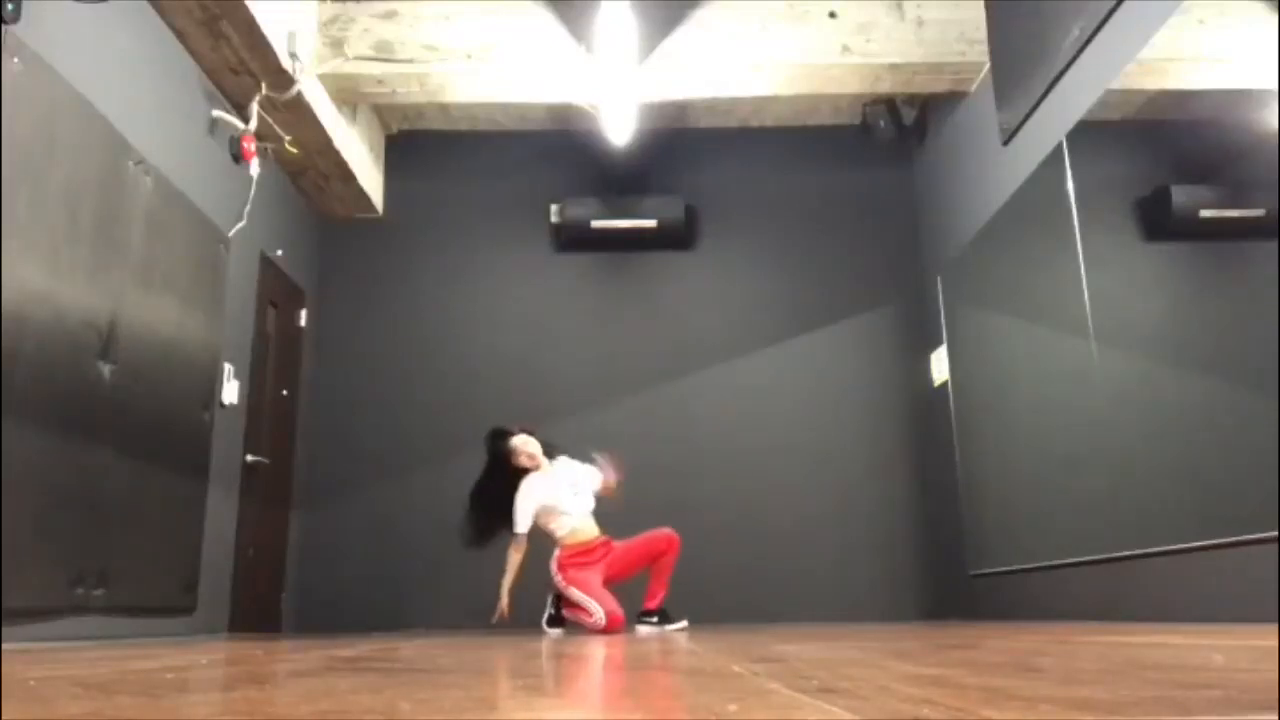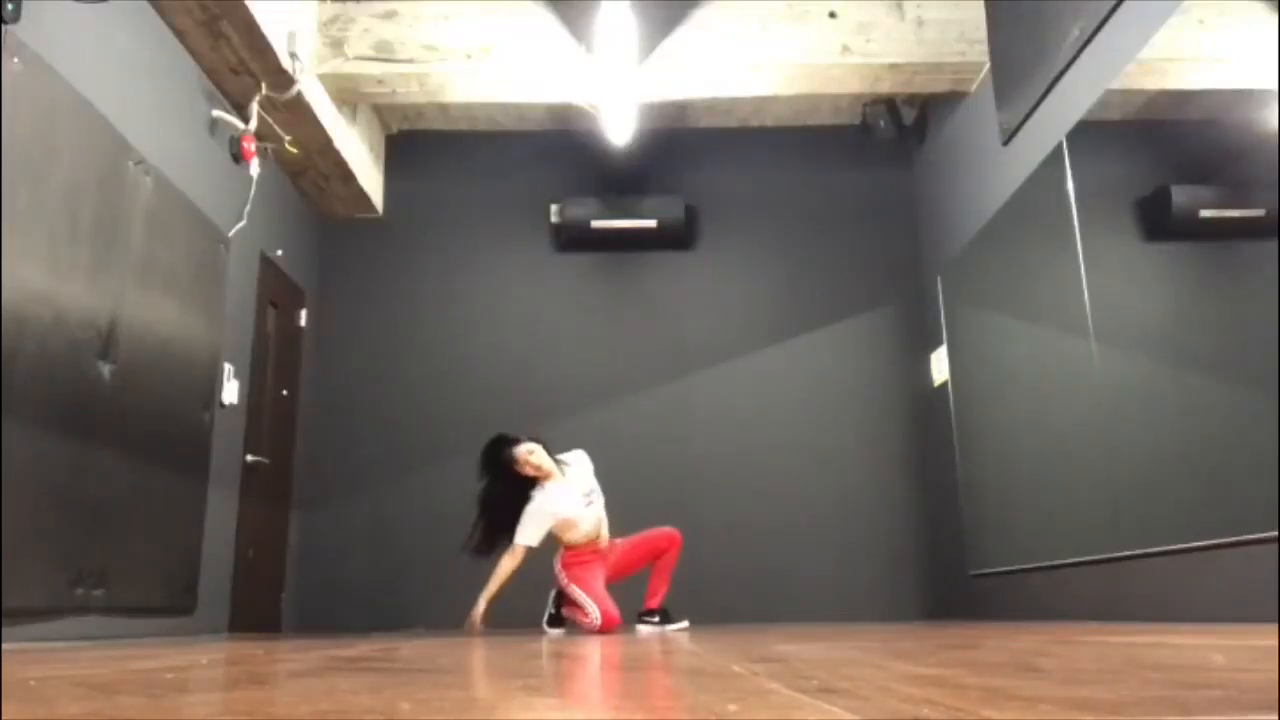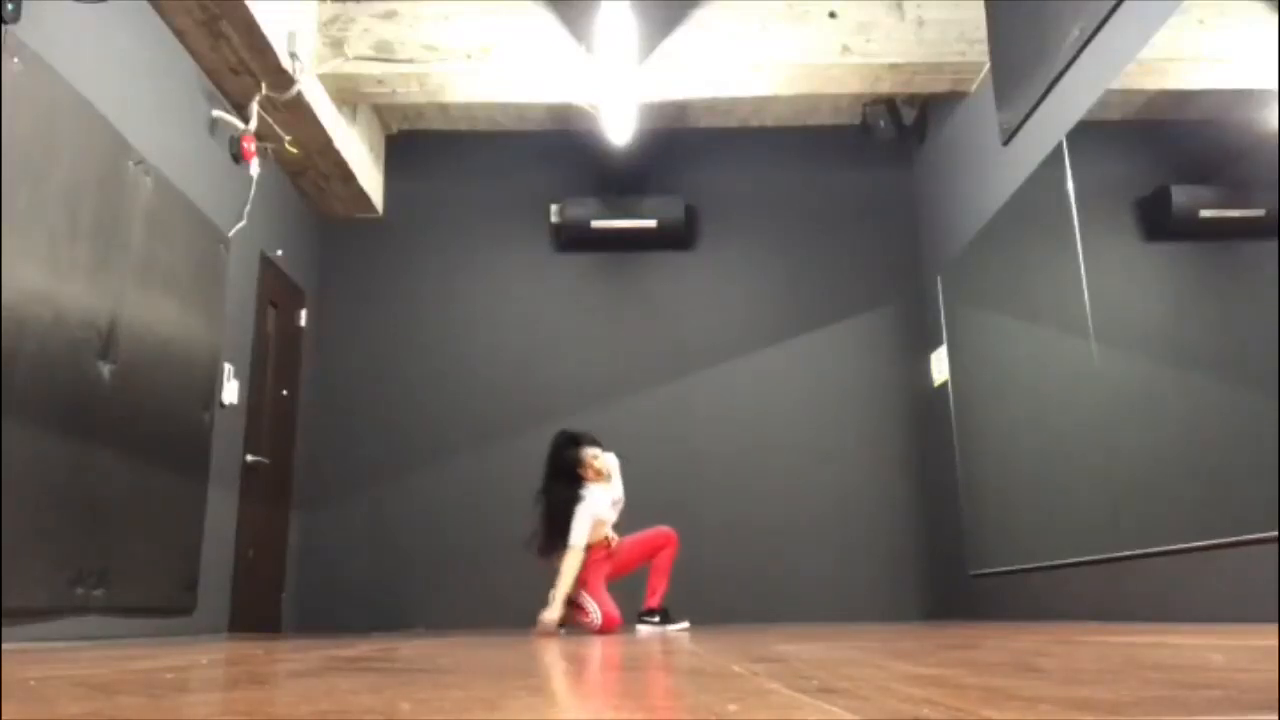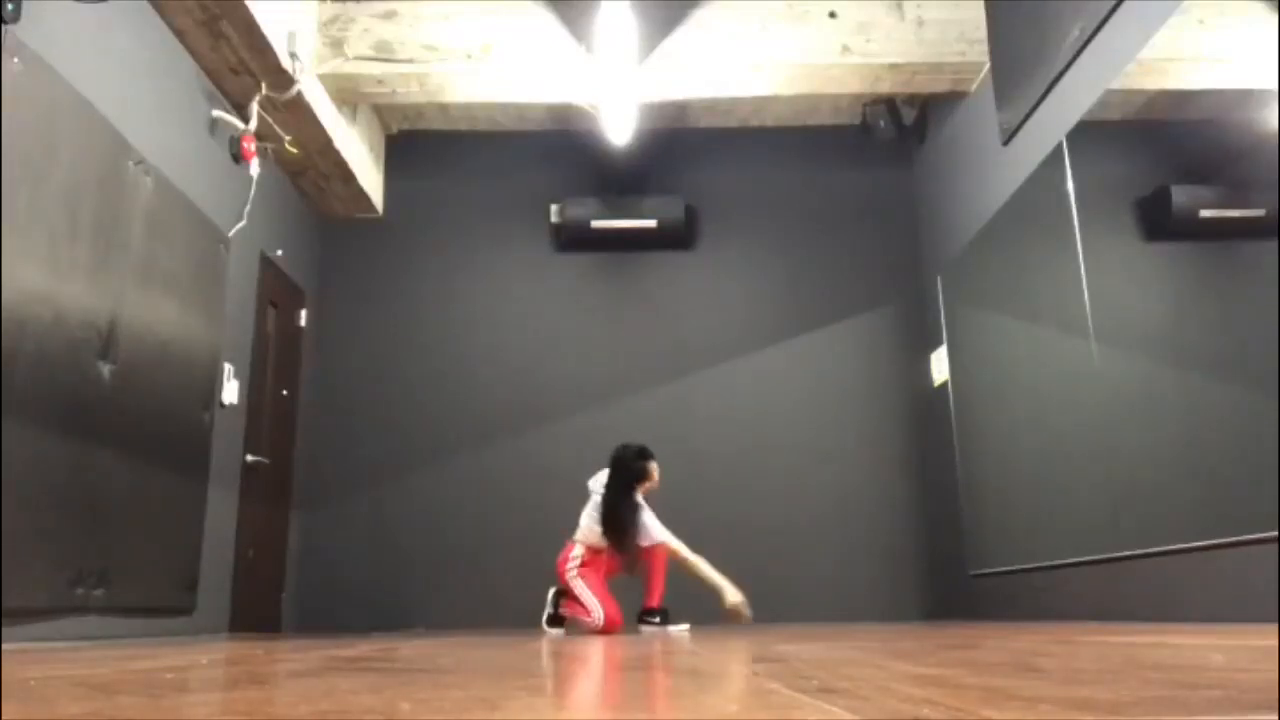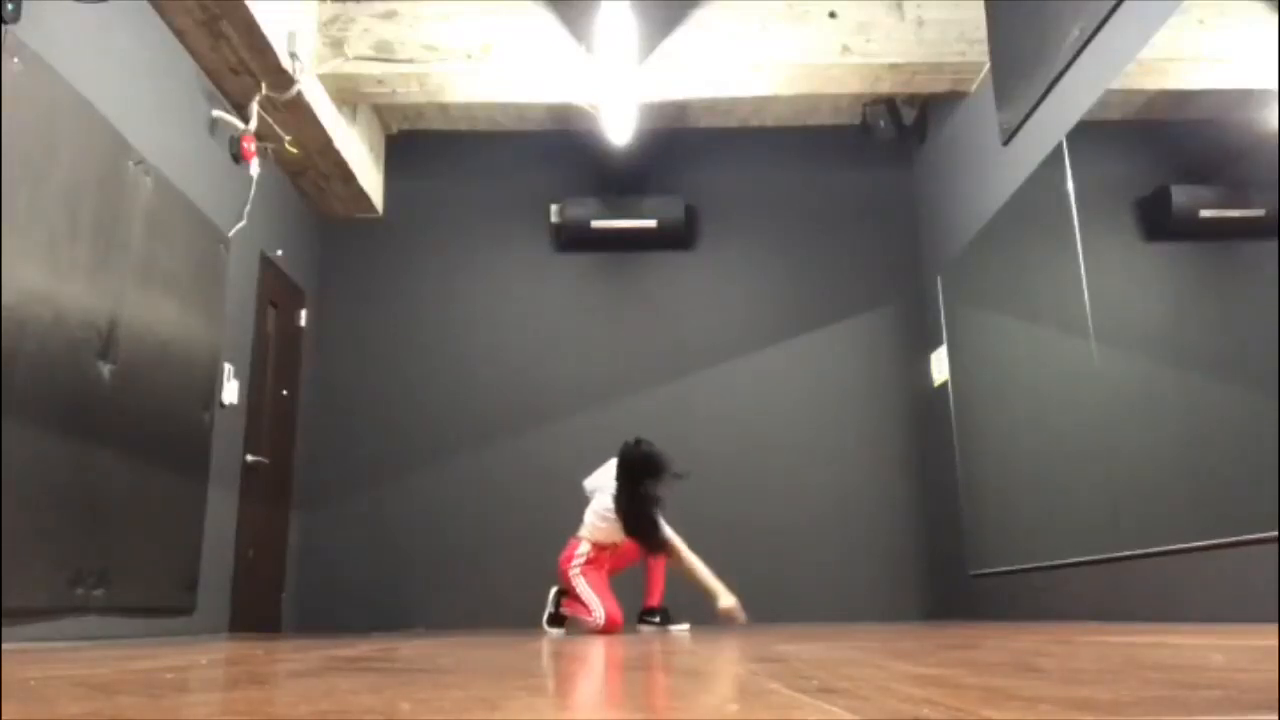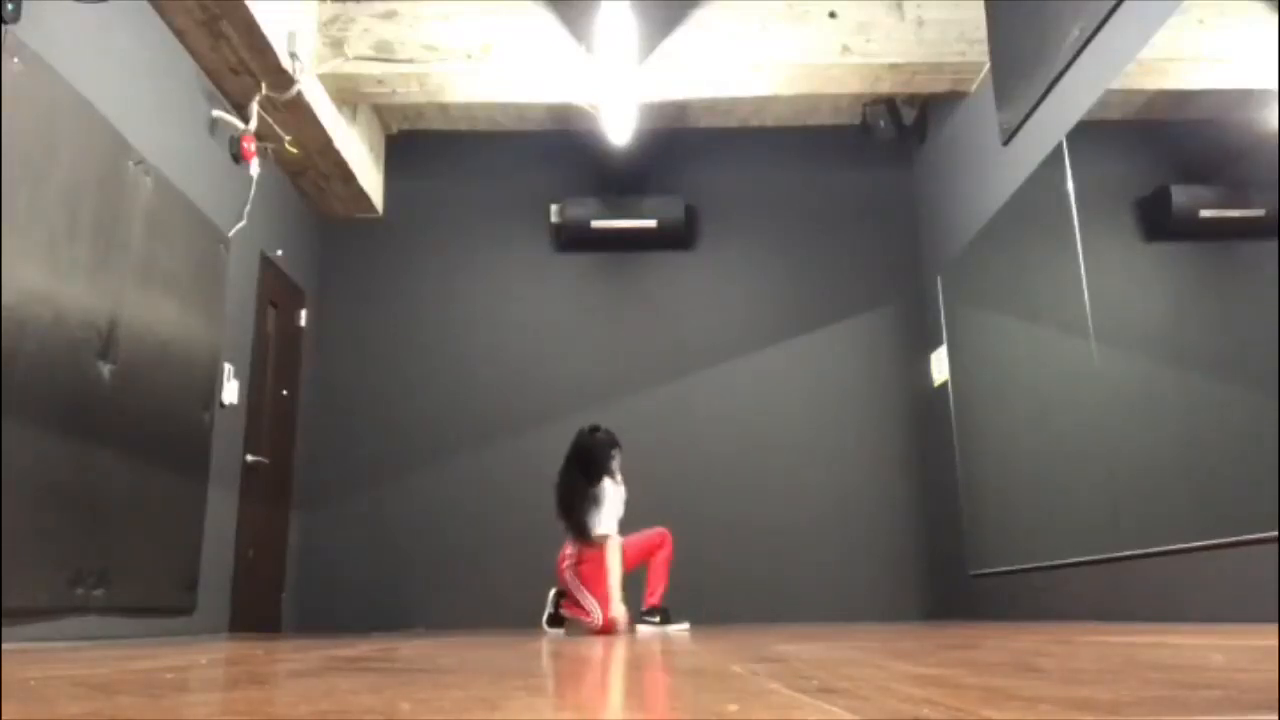
dt=0.4s
person 1, frame 1
left shoulder: (567, 466)
right shoulder: (528, 491)
left elbow: (607, 485)
right elbow: (518, 545)
left wrist: (608, 476)
right wrist: (504, 592)
left hip: (605, 551)
right hip: (573, 565)
left knee: (667, 539)
right knee: (612, 621)
left ankle: (650, 613)
right ankle: (561, 607)
person 1, frame 2
left shoulder: (578, 460)
right shoulder: (540, 504)
right elbow: (514, 554)
left wrist: (604, 525)
right wrist: (482, 601)
left hip: (606, 550)
right hip: (578, 564)
left knee: (670, 538)
right knee: (608, 621)
left ankle: (651, 613)
right ankle: (562, 605)
person 1, frame 3
left shoulder: (611, 462)
right shoulder: (586, 503)
right elbow: (574, 553)
left wrist: (607, 530)
right wrist: (556, 605)
left hip: (607, 550)
right hip: (587, 562)
left knee: (666, 537)
right knee: (608, 622)
left ankle: (650, 614)
right ankle: (570, 603)
person 1, frame 4
right shoulder: (635, 511)
left elbow: (593, 485)
right elbow: (683, 554)
right wrist: (725, 587)
right hip: (577, 564)
left knee: (661, 545)
right knee: (610, 622)
left ankle: (650, 613)
right ankle: (561, 604)
person 1, frame 5
left shoulder: (615, 467)
right shoulder: (639, 507)
left elbow: (589, 486)
right elbow: (680, 552)
right wrist: (720, 592)
right hip: (581, 561)
left knee: (657, 541)
right knee: (611, 622)
left ankle: (651, 612)
right ankle: (562, 603)
person 1, frame 6
right shoulder: (604, 493)
right elbow: (611, 548)
right wrist: (616, 601)
left hip: (600, 551)
right hip: (581, 561)
left knee: (661, 537)
right knee: (609, 623)
left ankle: (651, 614)
right ankle: (562, 604)
